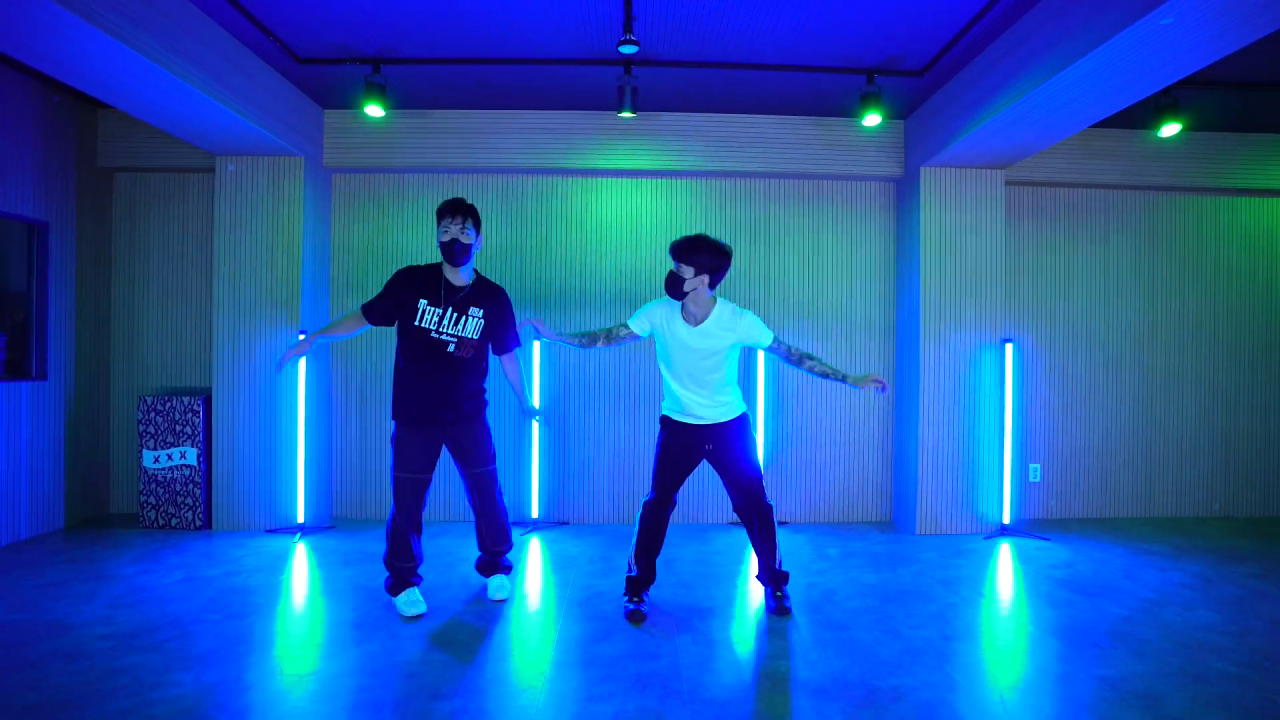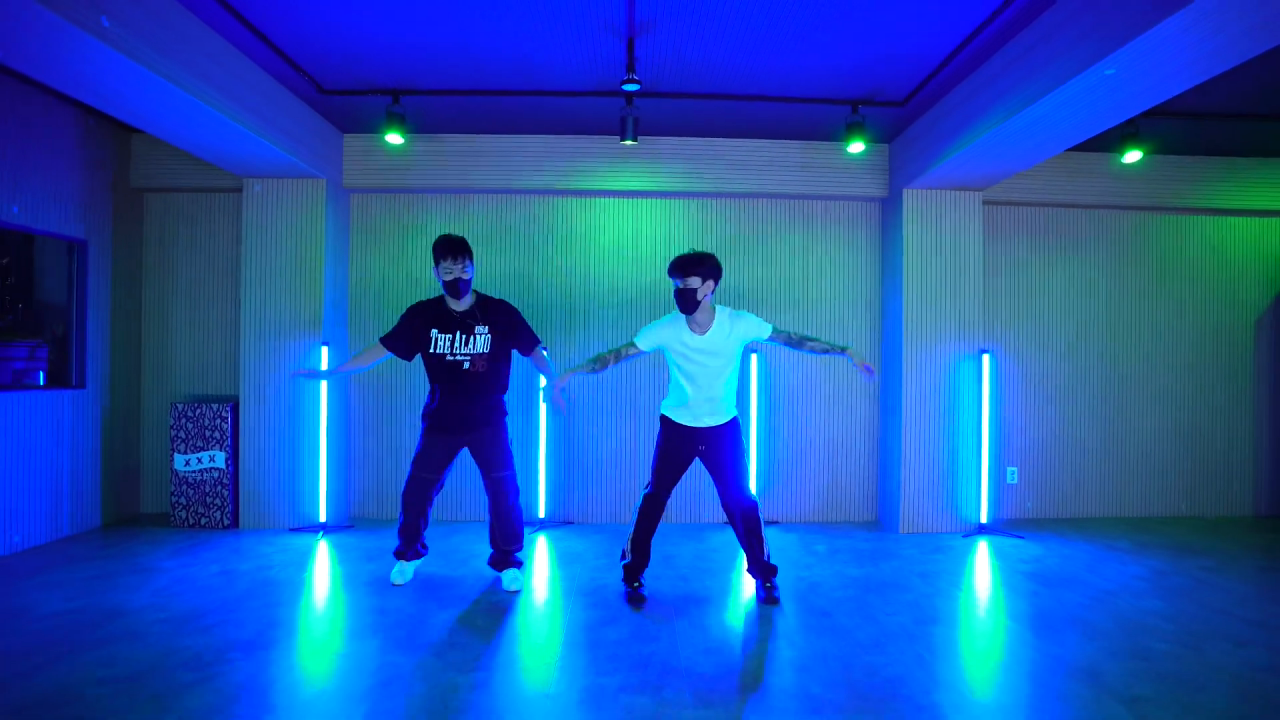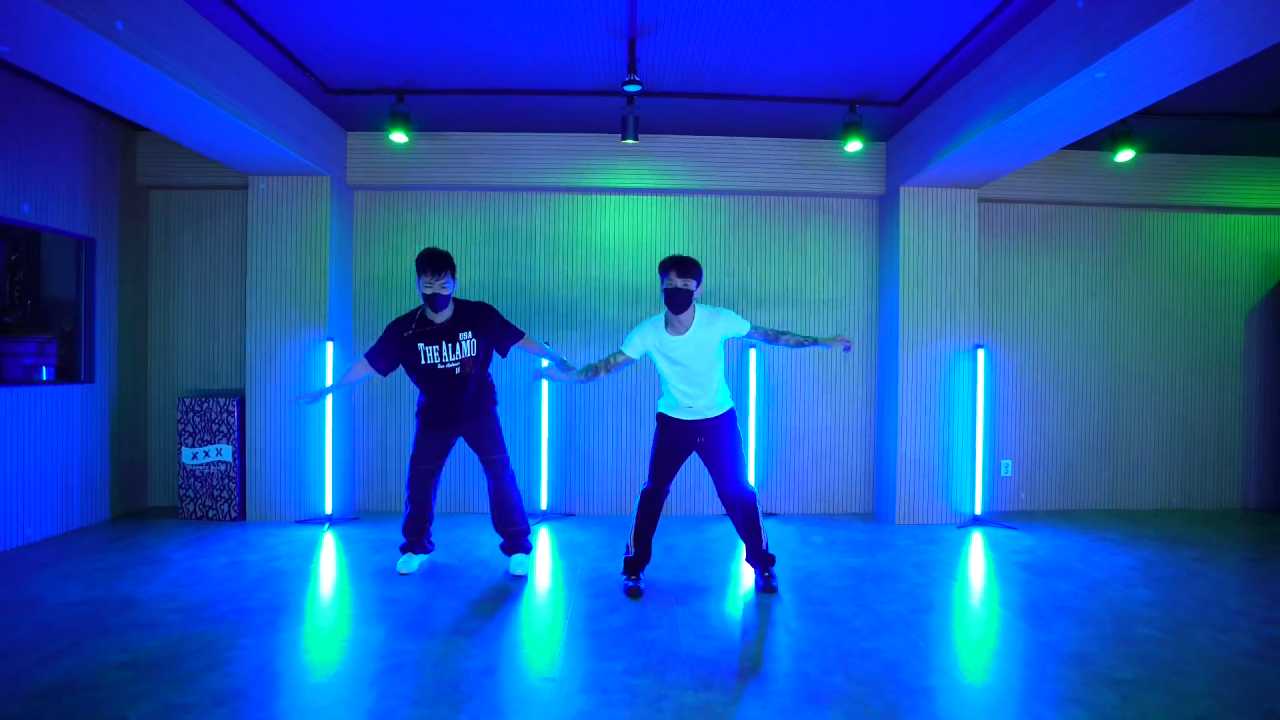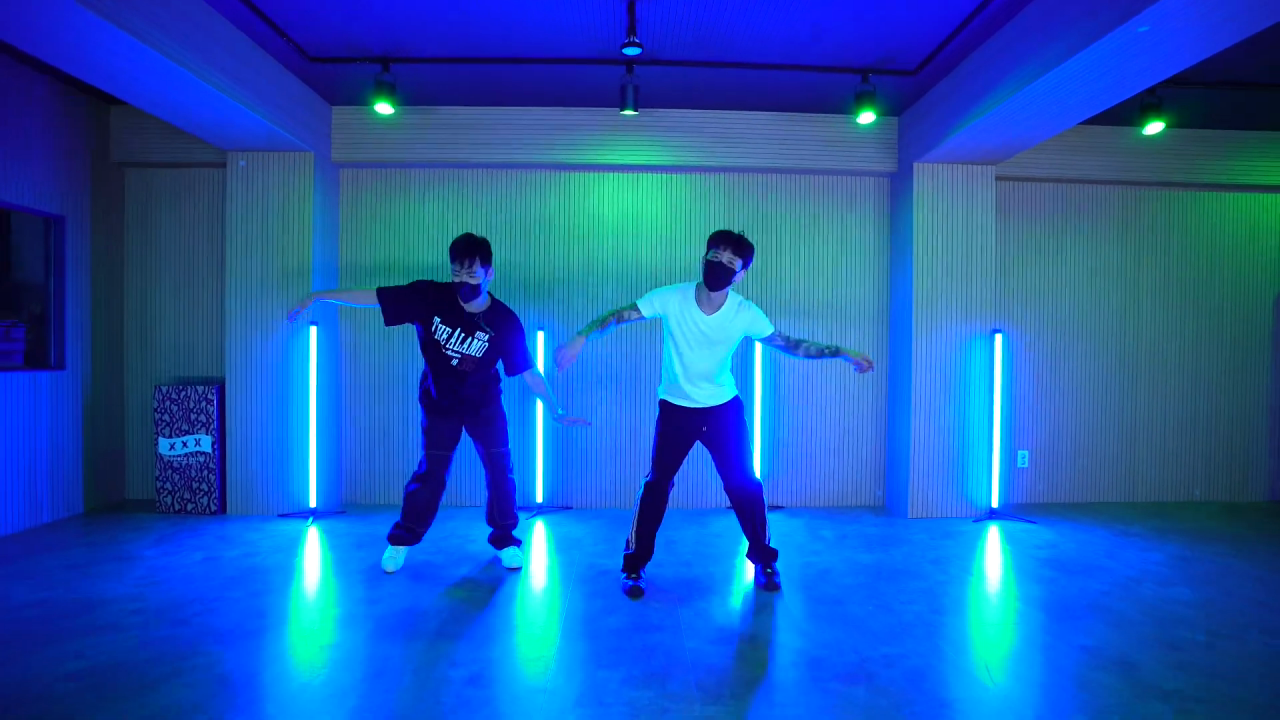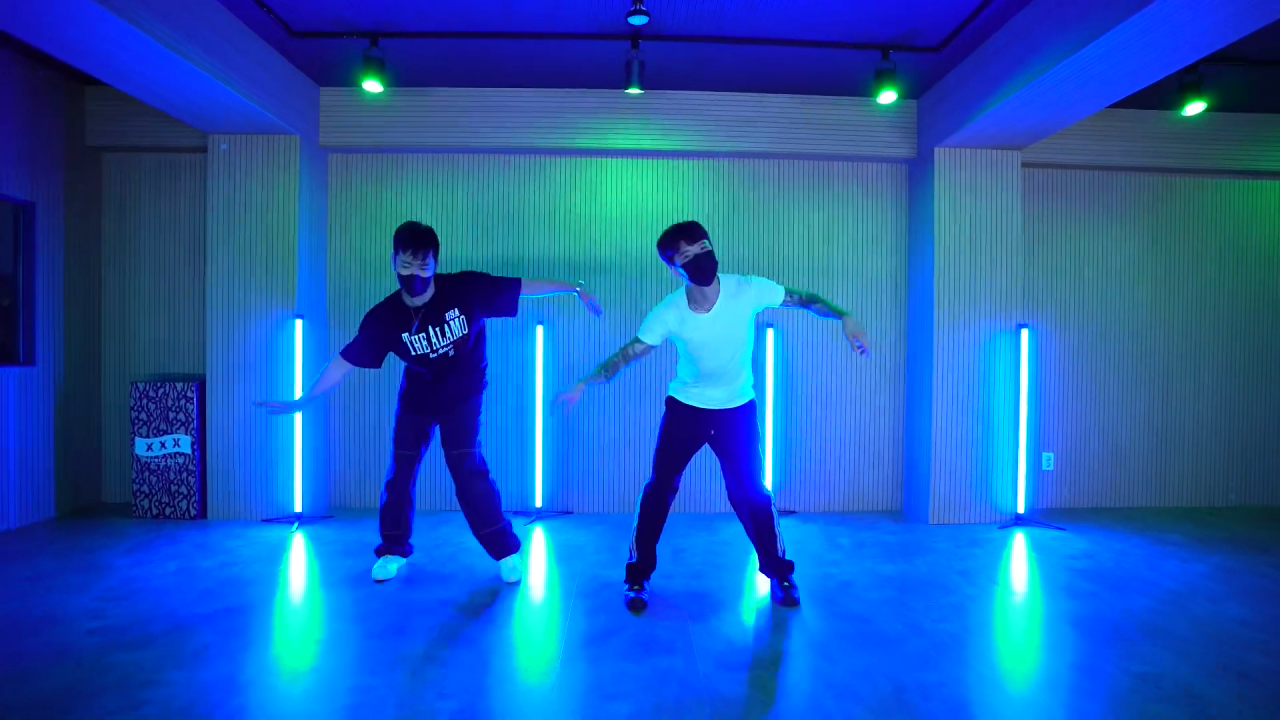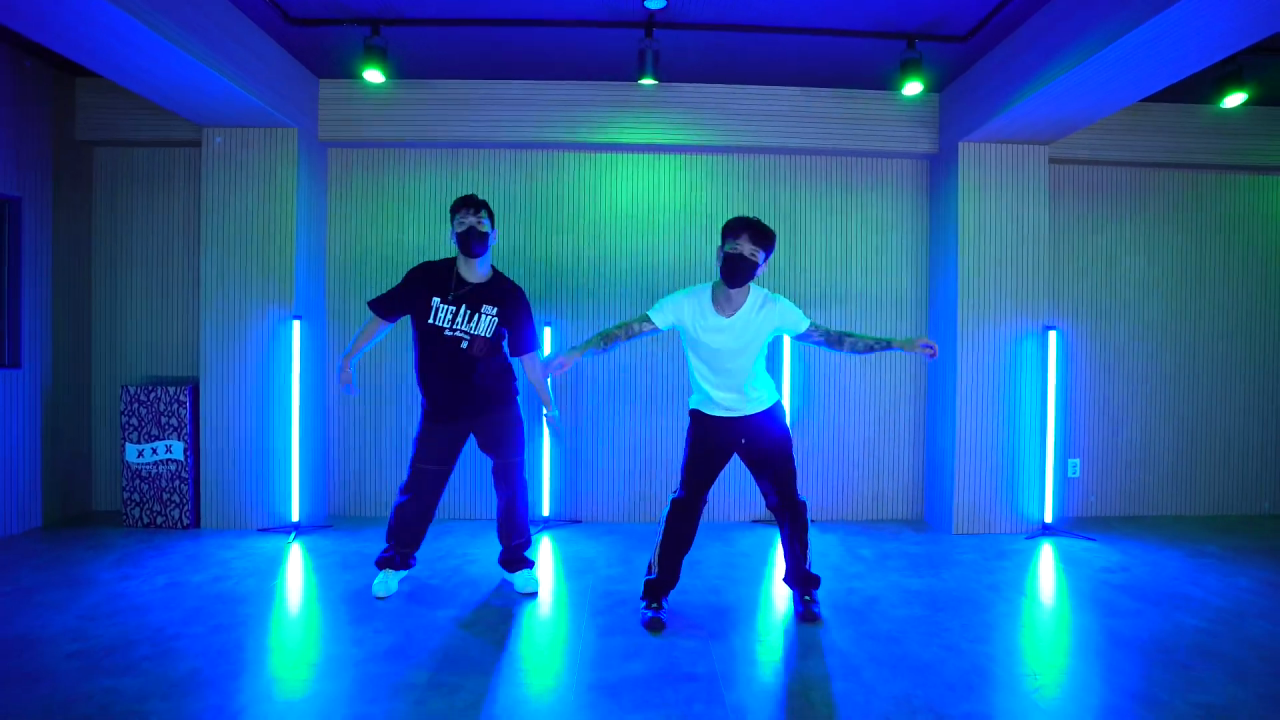
dt=0.4s
person 1, frame 1
left shoulder: (740, 323)
right shoulder: (658, 313)
left elbow: (790, 355)
right elbow: (608, 336)
left wrist: (848, 380)
right wrist: (556, 333)
left hip: (729, 426)
right hip: (678, 426)
left knee: (754, 503)
right knee: (658, 502)
left ankle: (774, 584)
right ankle: (637, 588)
person 1, frame 2
left shoulder: (740, 323)
right shoulder: (665, 330)
left elbow: (792, 338)
right elbow: (619, 355)
left wrist: (845, 351)
right wrist: (575, 371)
left hip: (722, 428)
right hip: (677, 427)
left knee: (740, 501)
right knee: (654, 496)
left ankle: (764, 574)
right ankle: (632, 574)
person 1, frame 3
left shoulder: (719, 321)
right shoulder: (647, 332)
left elbow: (768, 336)
right elbow: (608, 364)
left wrist: (822, 341)
right wrist: (565, 375)
left hip: (719, 420)
right hip: (673, 421)
left knee: (737, 492)
right knee: (653, 491)
left ankle: (762, 563)
right ankle: (634, 567)
person 1, frame 4
left shoulder: (746, 313)
right shoulder: (669, 299)
left elbow: (789, 343)
right elbow: (617, 316)
left wrist: (842, 352)
right wrist: (581, 338)
left hip: (723, 408)
right hip: (676, 409)
left knee: (744, 484)
right knee: (657, 484)
left ankle: (764, 561)
right ankle: (633, 566)
person 1, frame 5
left shoulder: (749, 290)
right shoulder: (669, 313)
left elbow: (803, 299)
right elbow: (627, 354)
left wrist: (845, 319)
right wrist: (582, 384)
left hip: (737, 410)
right hip: (685, 409)
left knee: (751, 494)
right knee: (659, 489)
left ankle: (779, 574)
right ankle: (637, 577)
person 1, frame 6
left shoulder: (774, 308)
right shoulder: (685, 303)
left elbow: (831, 339)
right elbow: (628, 330)
left wrist: (897, 345)
right wrist: (575, 353)
left hip: (762, 417)
right hip: (709, 419)
left knee: (788, 503)
right knee: (686, 503)
left ankle: (803, 588)
right ankle: (654, 594)
person 2, frame 1
left shoulder: (494, 298)
right shoulder: (412, 282)
left elbow: (507, 356)
right elbow: (363, 317)
left wrist: (524, 402)
right wrist: (312, 338)
left hip: (469, 414)
right hip: (417, 414)
left knee: (486, 489)
right knee: (409, 498)
left ankle: (495, 566)
right ankle: (403, 581)
person 2, frame 2
left shoulder: (499, 312)
right shoulder: (420, 316)
left elbow: (533, 350)
right elbow: (381, 350)
left wrist: (554, 385)
right wrist: (334, 373)
left hip: (487, 419)
right hip: (441, 419)
left knee: (503, 490)
right knee: (418, 488)
left ankle: (507, 561)
right ankle: (408, 552)
person 2, frame 3
left shoulder: (480, 316)
right shoulder: (405, 328)
left elbow: (519, 340)
right elbow: (370, 363)
left wrist: (553, 358)
right wrist: (331, 389)
left hip: (479, 410)
right hip: (435, 415)
left knee: (500, 474)
right knee: (420, 479)
left ankle: (517, 546)
right ankle: (416, 546)
person 2, frame 4
left shoulder: (503, 321)
right shoulder: (428, 295)
left elbow: (528, 370)
right elbow: (374, 298)
left wrist: (555, 410)
right wrist: (318, 297)
left hip: (483, 402)
right hip: (438, 401)
left knee: (499, 466)
right knee: (433, 470)
left ankle: (504, 538)
right ankle: (402, 538)
person 2, frame 5
left shoulder: (466, 288)
right shoulder: (384, 317)
left elbow: (521, 288)
right elbow: (345, 361)
left wrist: (574, 289)
right wrist: (301, 401)
left hip: (463, 394)
right hip: (417, 398)
left knee: (466, 467)
right knee: (400, 471)
left ankle: (505, 549)
right ankle: (394, 548)
person 2, frame 6
left shoulder: (509, 294)
right shoulder: (424, 278)
left elbow: (528, 354)
right elbow: (382, 316)
left wrist: (548, 403)
right wrist: (350, 358)
left hip: (495, 404)
right hip: (441, 406)
left knee: (512, 481)
right knee: (420, 485)
left ankle: (515, 560)
right ankle: (394, 561)
